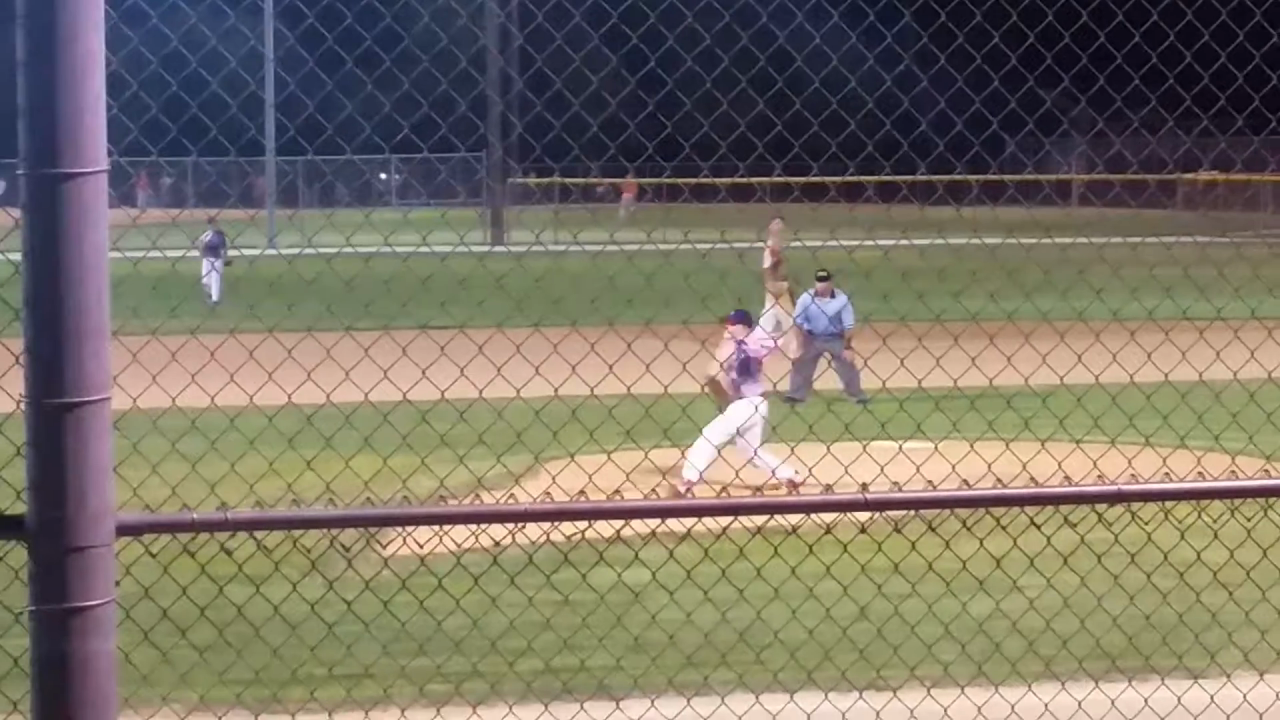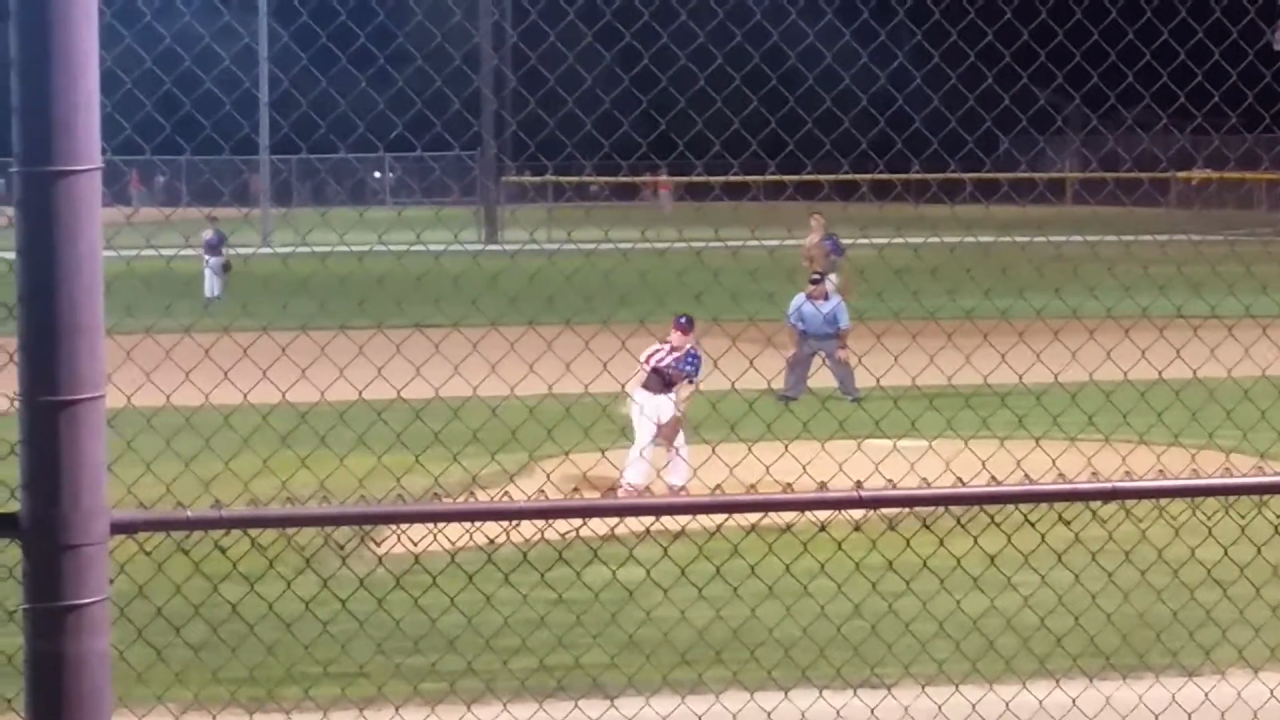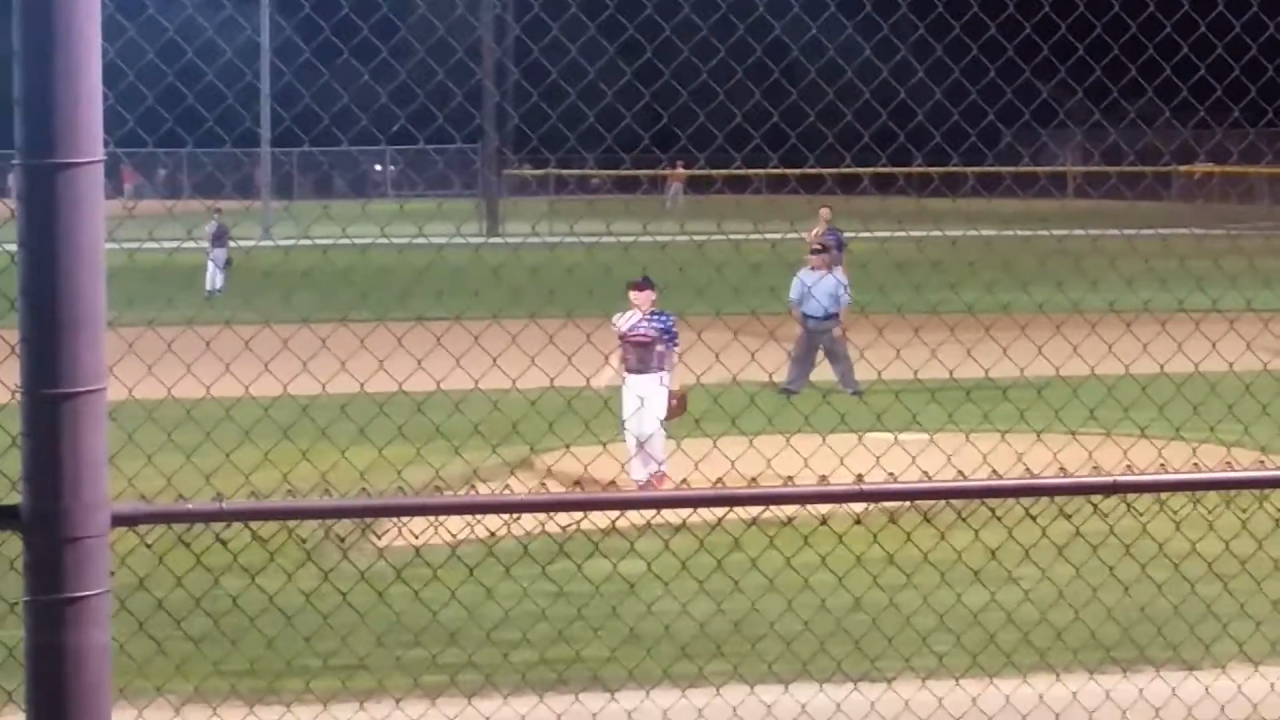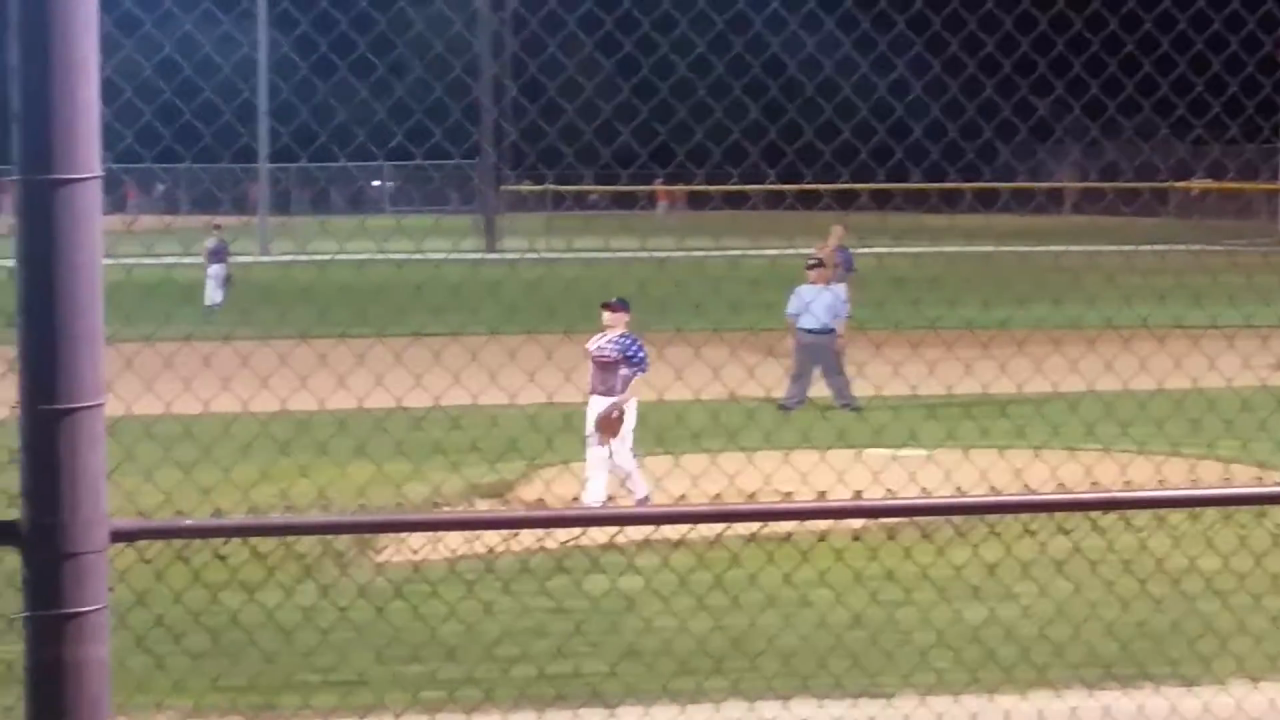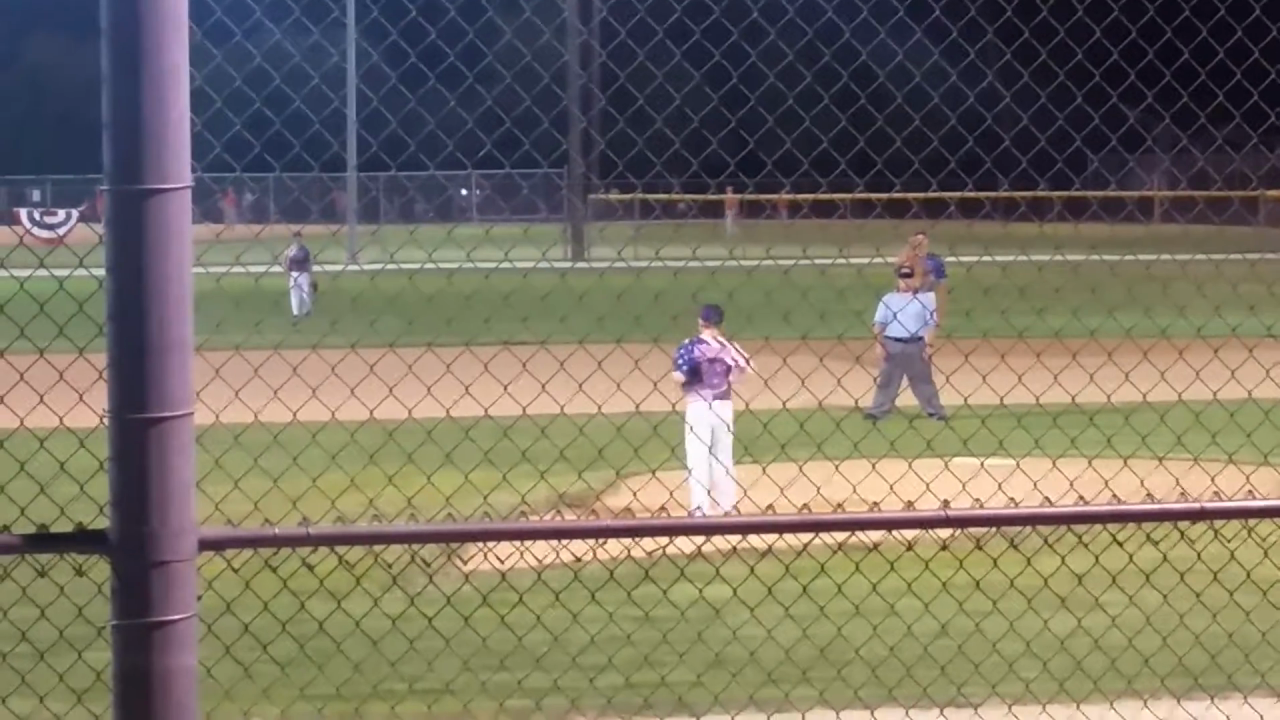
dt=1s
person 1, frame 1
left shoulder: (738, 346)
right shoulder: (755, 344)
left elbow: (725, 351)
left hip: (746, 406)
right hip: (749, 404)
left knee: (710, 437)
right knee: (751, 449)
left ankle: (688, 480)
right ankle: (790, 476)
person 1, frame 2
left shoulder: (694, 358)
right shoulder: (659, 349)
left elbow: (689, 385)
right elbow: (641, 374)
left wrist: (678, 410)
right wrist: (631, 401)
left hip: (668, 396)
right hip: (644, 394)
left knee: (677, 440)
right knee: (645, 440)
left ankle: (676, 483)
right ankle: (631, 483)
person 1, frame 3
left shoulder: (664, 320)
right shoulder: (622, 319)
left elbow: (674, 352)
right elbow: (619, 353)
left wrist: (674, 383)
right wrist: (605, 375)
left hip: (656, 381)
right hip: (631, 381)
left knee: (652, 427)
right knee: (632, 430)
left ankle: (658, 469)
right ankle: (641, 477)
person 1, frame 4
left shoulder: (631, 343)
right shoulder: (595, 341)
left elbow: (639, 377)
left wrist: (621, 402)
right wrist: (593, 401)
left hip: (620, 403)
right hip: (597, 402)
left knee: (621, 454)
right knee: (595, 454)
left ankle: (641, 494)
right ankle: (594, 501)
person 1, frame 5
left shoulder: (689, 346)
right shoulder: (729, 347)
left elbow: (679, 377)
right elbow: (749, 369)
left wrist: (675, 374)
left hip: (699, 407)
right hip: (724, 406)
left knee: (697, 460)
right knee: (723, 459)
left ankle: (699, 509)
right ankle: (728, 506)
